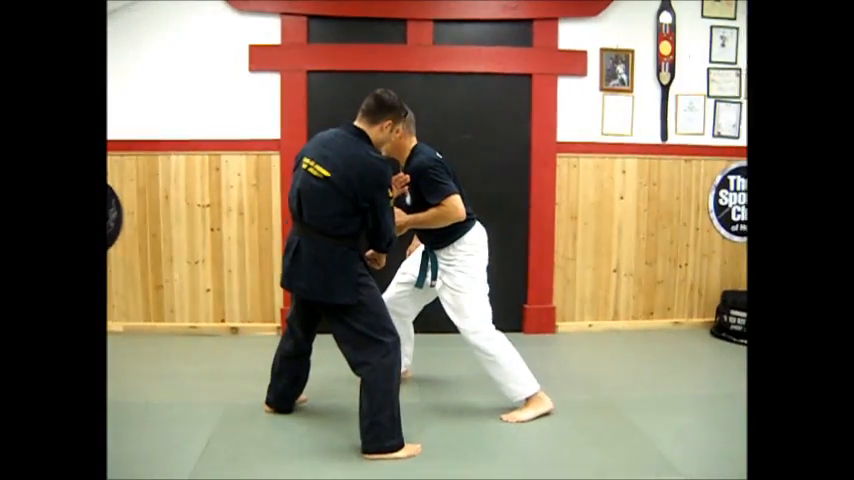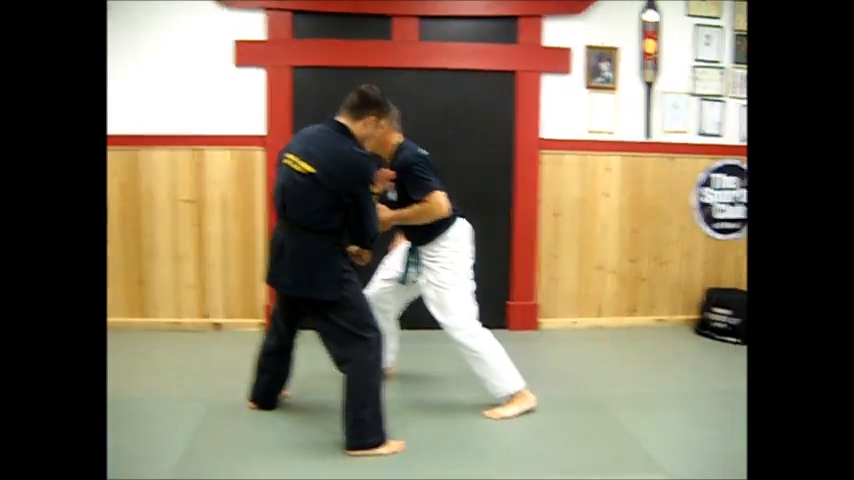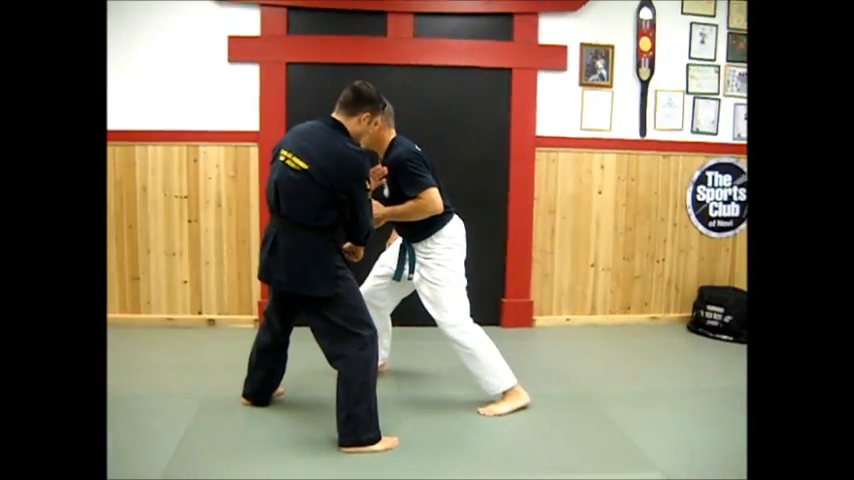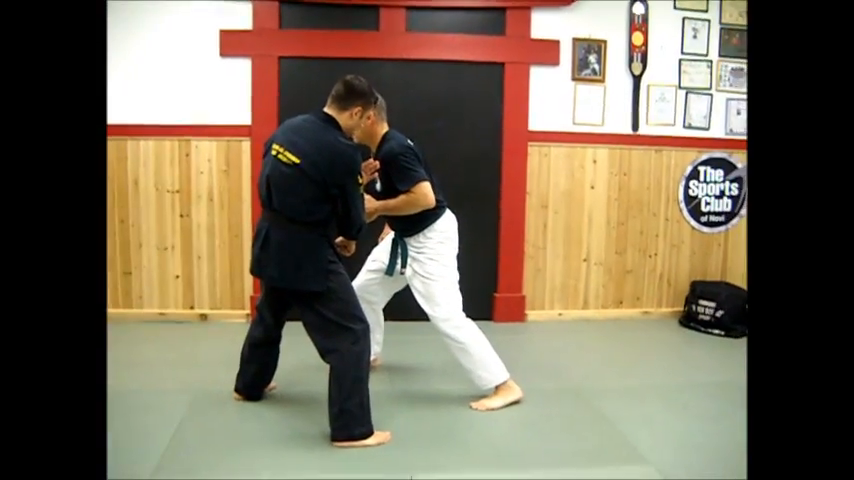
dt=0.1s
person 1, frame 1
left shoulder: (318, 141)
right shoulder: (373, 165)
right elbow: (381, 234)
right wrist: (379, 253)
left hip: (300, 253)
right hip: (336, 263)
left knee: (299, 329)
right knee: (380, 346)
left ankle: (280, 398)
right ankle: (382, 441)
person 1, frame 2
left shoulder: (302, 137)
right shoulder: (356, 161)
right elbow: (364, 229)
right wrist: (363, 249)
left hip: (285, 249)
right hip: (319, 259)
left knee: (283, 324)
right knee: (363, 342)
left ankle: (264, 394)
right ankle: (365, 437)
person 1, frame 3
left shoulder: (296, 134)
right shoulder: (350, 157)
right elbow: (359, 226)
right wrist: (356, 246)
left hip: (278, 246)
right hip: (313, 256)
left knee: (276, 322)
right knee: (358, 339)
left ankle: (257, 390)
right ankle: (359, 434)
person 1, frame 4
left shoulder: (287, 128)
right shoulder: (342, 152)
right elbow: (351, 220)
right wrist: (348, 240)
left hip: (270, 241)
right hip: (305, 250)
left knee: (268, 316)
right knee: (350, 333)
left ankle: (249, 385)
right ankle: (351, 428)
person 2, frame 1
left shoulder: (424, 164)
right shoulder: (411, 162)
left elbow: (456, 211)
left wrist: (408, 222)
right wrist: (419, 234)
left hip: (460, 251)
right hip: (434, 249)
left knee: (477, 328)
right knee: (394, 304)
left ankle: (534, 397)
right ankle: (398, 366)
person 2, frame 2
left shoulder: (408, 160)
right shoulder: (396, 158)
left elbow: (440, 207)
left wrist: (392, 218)
right wrist: (403, 232)
left hip: (444, 247)
right hip: (418, 245)
left knee: (461, 325)
right knee: (377, 299)
left ankle: (518, 394)
right ankle: (381, 363)
person 2, frame 3
left shoulder: (402, 156)
right shoulder: (390, 155)
left elbow: (433, 203)
left wrist: (386, 214)
right wrist: (399, 227)
left hip: (438, 244)
right hip: (412, 242)
left knee: (454, 322)
right knee: (371, 297)
left ankle: (512, 391)
right ankle: (375, 360)
person 2, frame 4
left shoulder: (395, 151)
right shoulder: (383, 149)
left elbow: (425, 198)
left wrist: (378, 208)
right wrist: (391, 222)
left hip: (430, 239)
right hip: (404, 237)
left knee: (447, 316)
right knee: (363, 291)
left ankle: (504, 385)
right ankle: (367, 355)
